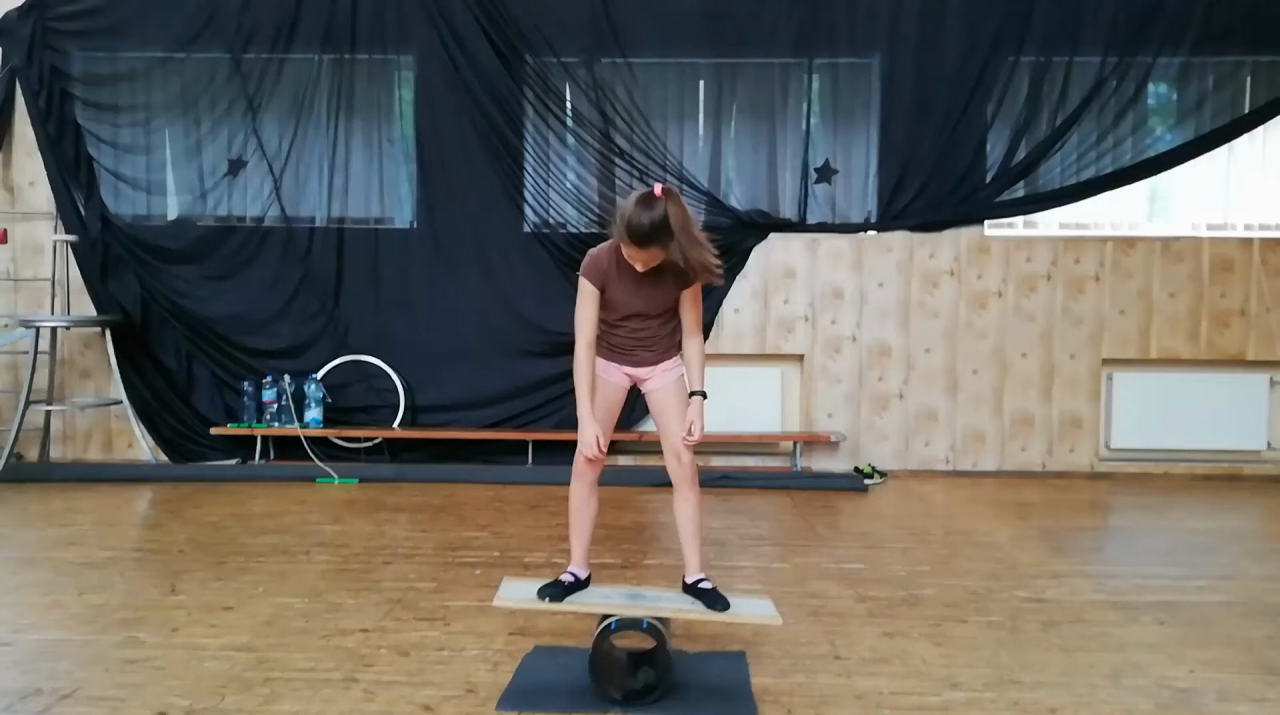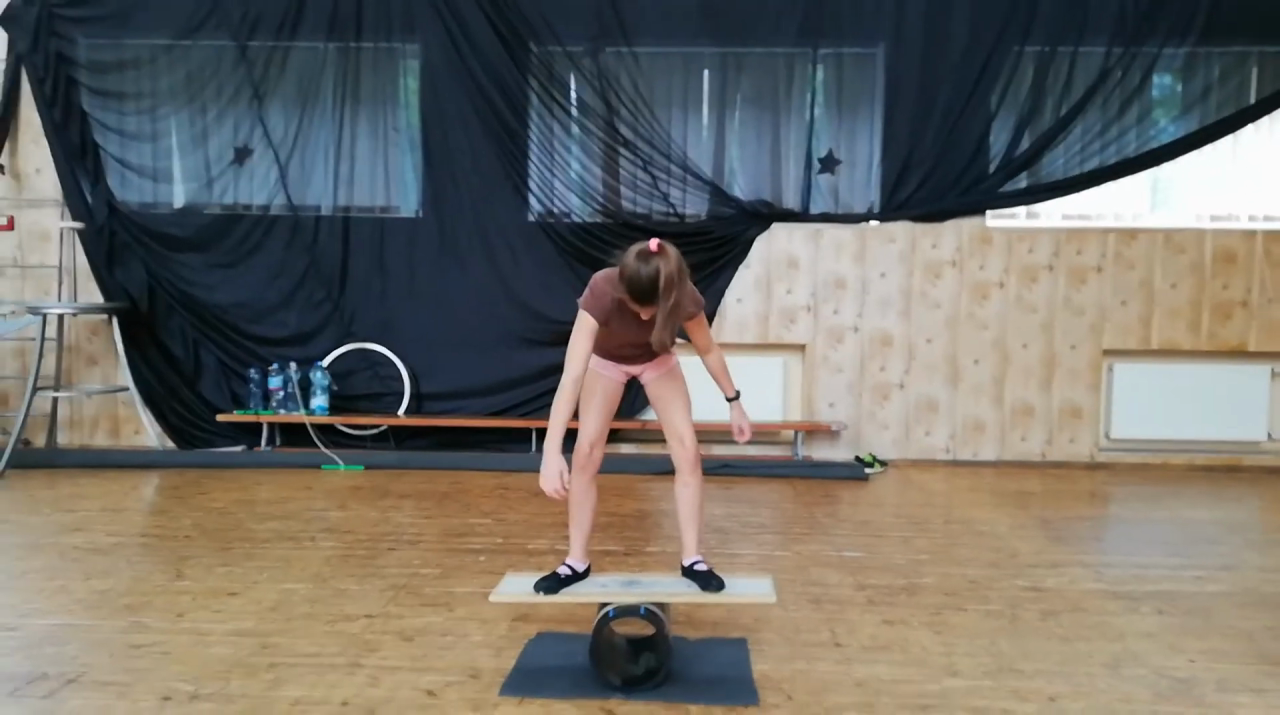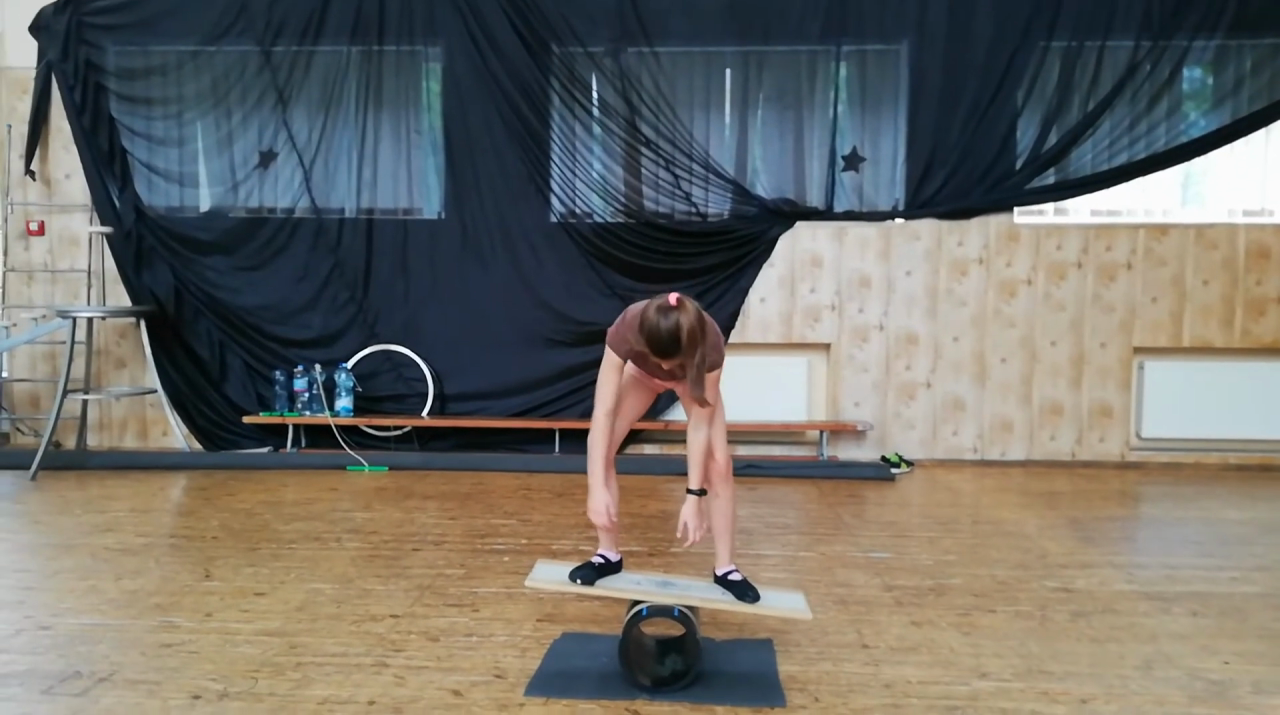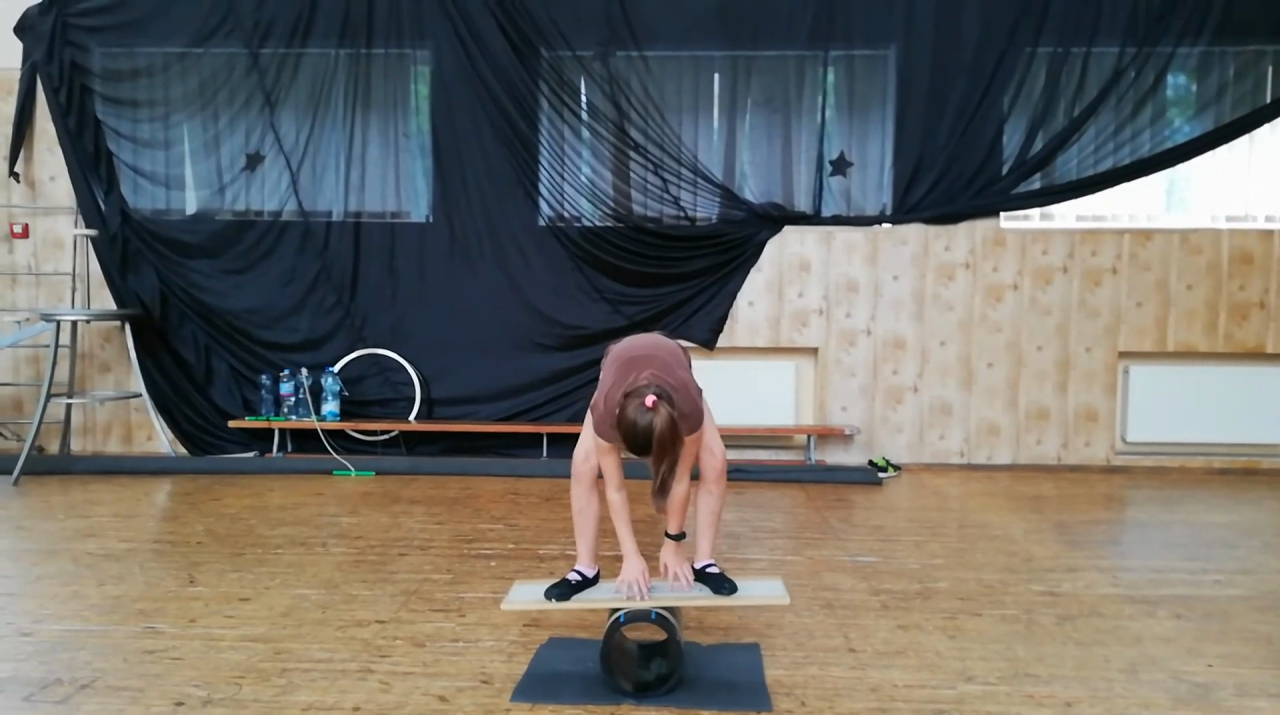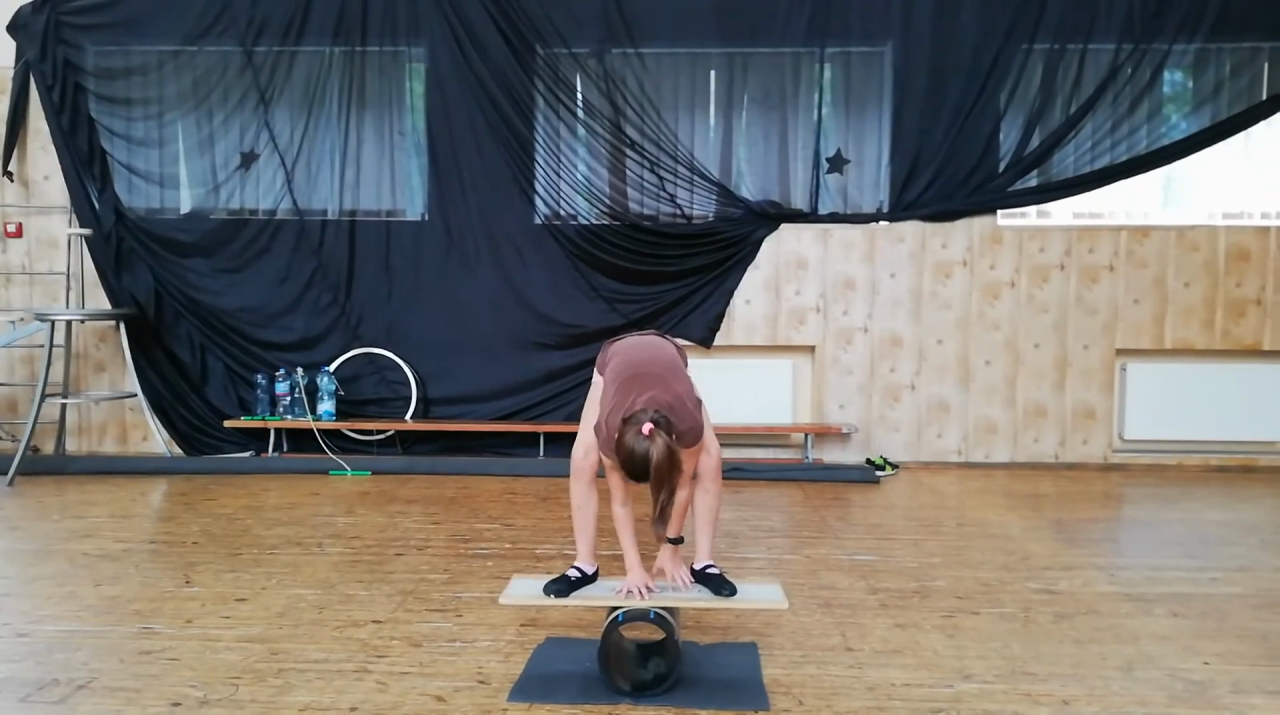
dt=1s
person 1, frame 1
left shoulder: (683, 266)
right shoulder: (598, 263)
left elbow: (692, 336)
right elbow: (584, 344)
left wrist: (697, 397)
right wrist: (586, 418)
left hip: (664, 366)
right hip: (609, 363)
left knee: (683, 464)
right knee: (586, 460)
left ankle: (695, 576)
right ankle: (577, 570)
person 1, frame 2
left shoulder: (683, 296)
right shoulder: (602, 292)
left elbow: (708, 352)
right elbow: (573, 374)
left wrist: (734, 402)
right wrist: (551, 452)
left hip: (657, 361)
right hip: (606, 363)
left knee: (686, 451)
right knee: (586, 452)
left ankle: (692, 560)
right ankle: (576, 562)
person 1, frame 3
left shoulder: (708, 341)
right shoulder: (626, 331)
left elbow: (699, 425)
right elbow: (603, 411)
left wrist: (694, 497)
right wrist: (598, 487)
left hip: (693, 374)
right hip: (641, 372)
left knee: (718, 460)
right knee: (600, 442)
left ankle: (725, 569)
right ankle: (608, 554)
person 1, frame 4
left shoulder: (688, 408)
right shoulder: (607, 410)
left elbow: (681, 479)
right elbow: (614, 488)
left wrist: (673, 543)
right wrist: (631, 556)
left knee: (715, 460)
right knee: (584, 463)
left ankle: (704, 563)
right ankle: (585, 569)
person 1, frame 5
left shoulder: (688, 423)
right shoulder: (610, 428)
left elbow: (683, 486)
right elbow: (620, 502)
left wrist: (671, 548)
right wrist: (634, 568)
right hip: (614, 358)
left knee: (709, 460)
right knee: (583, 460)
left ankle: (703, 564)
right ankle: (585, 566)
